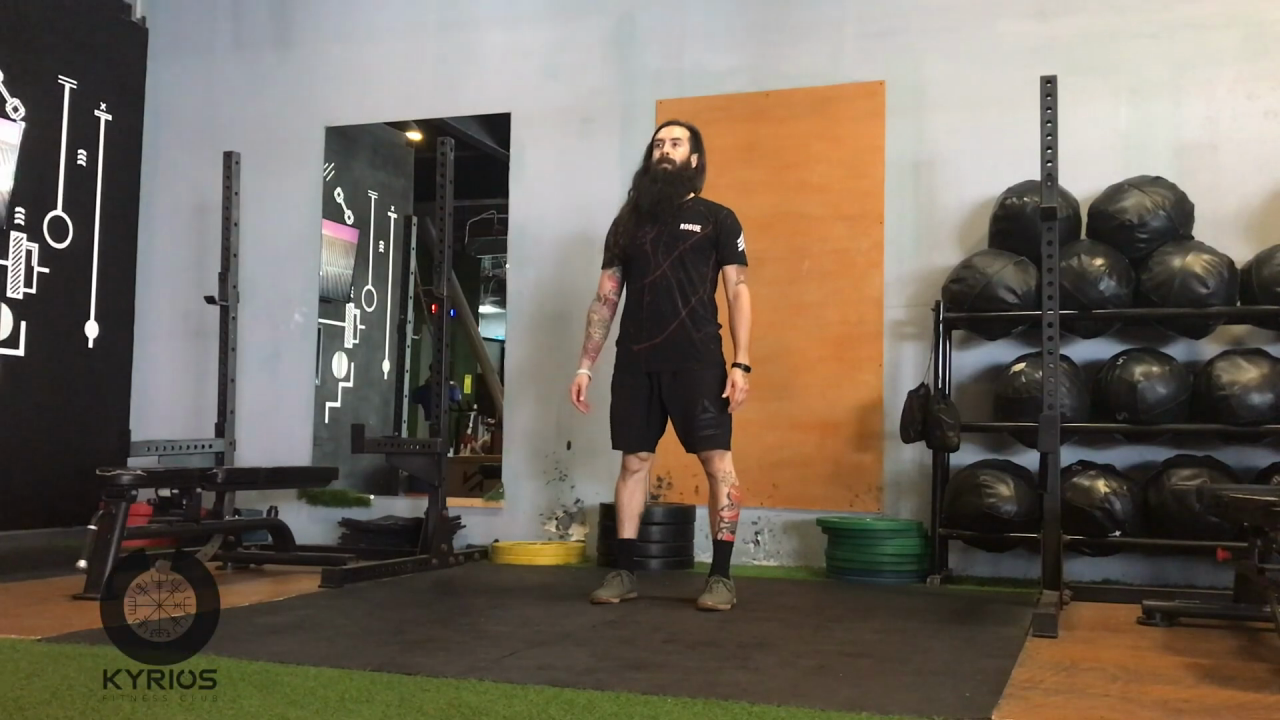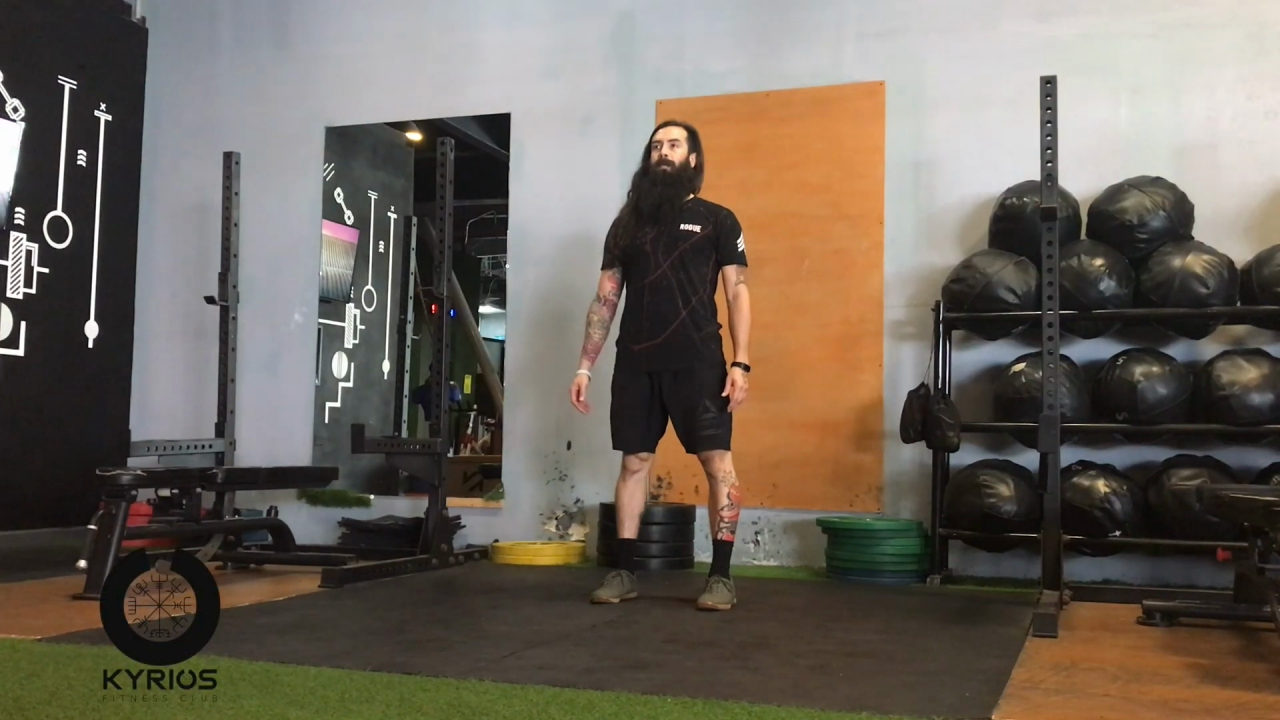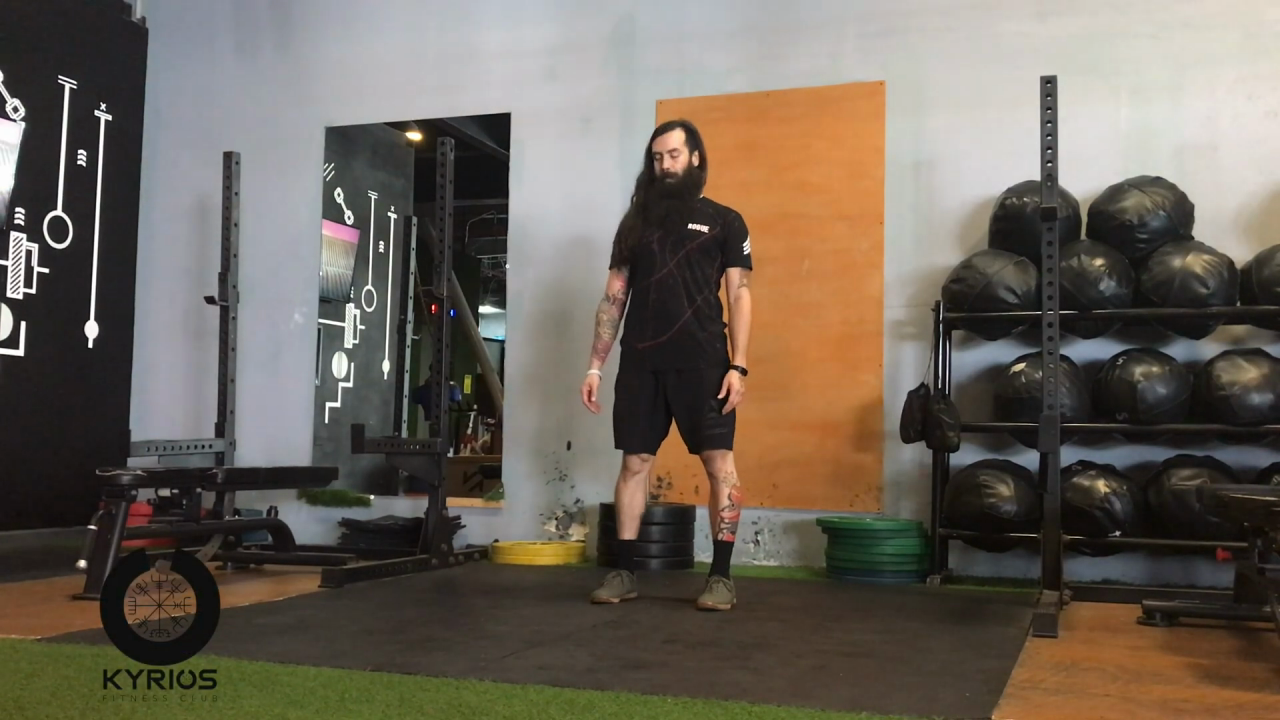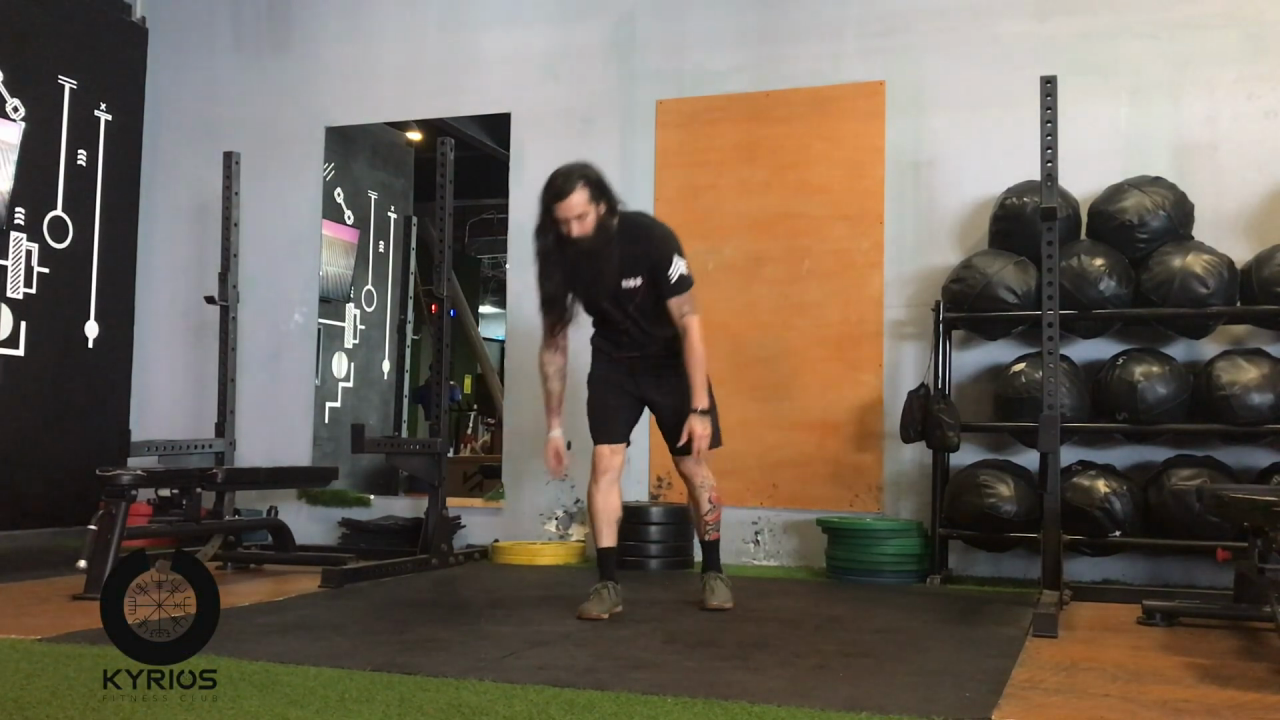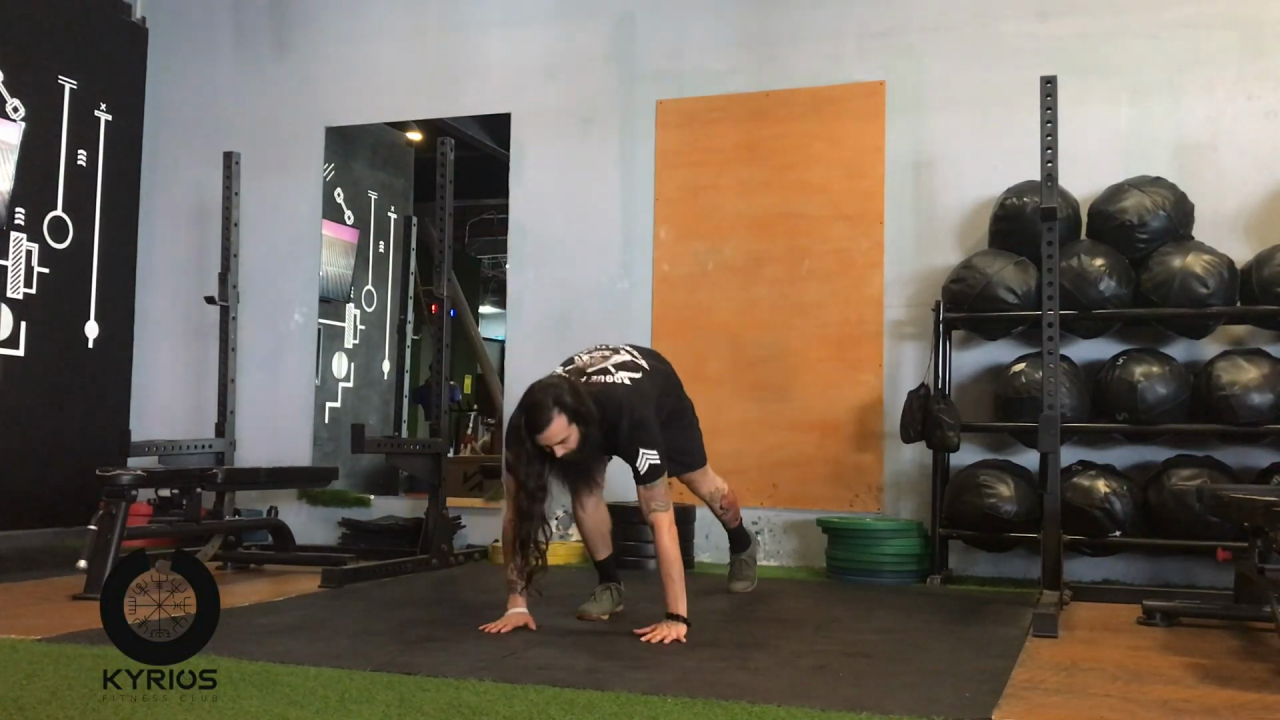
dt=1s
person 1, frame 1
left shoulder: (718, 219)
right shoulder: (629, 221)
left elbow: (738, 292)
right elbow: (605, 297)
left wrist: (741, 363)
right wrist: (585, 366)
left hip: (697, 361)
right hip: (636, 362)
left knee: (718, 461)
right knee: (633, 462)
left ankle: (721, 575)
right ankle: (624, 571)
person 1, frame 2
left shoulder: (717, 220)
right shoulder: (628, 223)
left elbow: (737, 293)
right elbow: (605, 298)
left wrist: (740, 362)
right wrist: (584, 367)
left hip: (698, 362)
right hip: (636, 363)
left knee: (717, 461)
right knee: (634, 462)
left ankle: (721, 575)
right ankle: (624, 571)
person 1, frame 3
left shoulder: (724, 221)
right shoulder: (636, 221)
left elbow: (739, 296)
right elbow: (613, 298)
left wrist: (738, 365)
right wrist: (595, 366)
left hip: (702, 362)
right hip: (640, 362)
left knee: (719, 462)
right knee: (634, 463)
left ankle: (721, 575)
right ankle: (624, 571)
person 1, frame 4
left shoulder: (650, 239)
right shoulder: (561, 258)
left elbow: (689, 324)
right elbow: (554, 344)
left wrist: (700, 407)
right wrist: (554, 427)
left hip: (669, 360)
right hip: (613, 361)
left knee: (694, 464)
right knee: (605, 465)
left ankle: (713, 571)
right ankle: (607, 582)
person 1, frame 5
left shoulder: (631, 419)
right shoulder: (526, 430)
left elbow: (661, 520)
right elbow: (517, 515)
left wrist: (677, 617)
right wrist: (516, 604)
left hip: (660, 392)
right hip: (594, 400)
left knee: (700, 480)
right knee: (584, 491)
left ankle: (742, 546)
right ankle: (609, 584)
